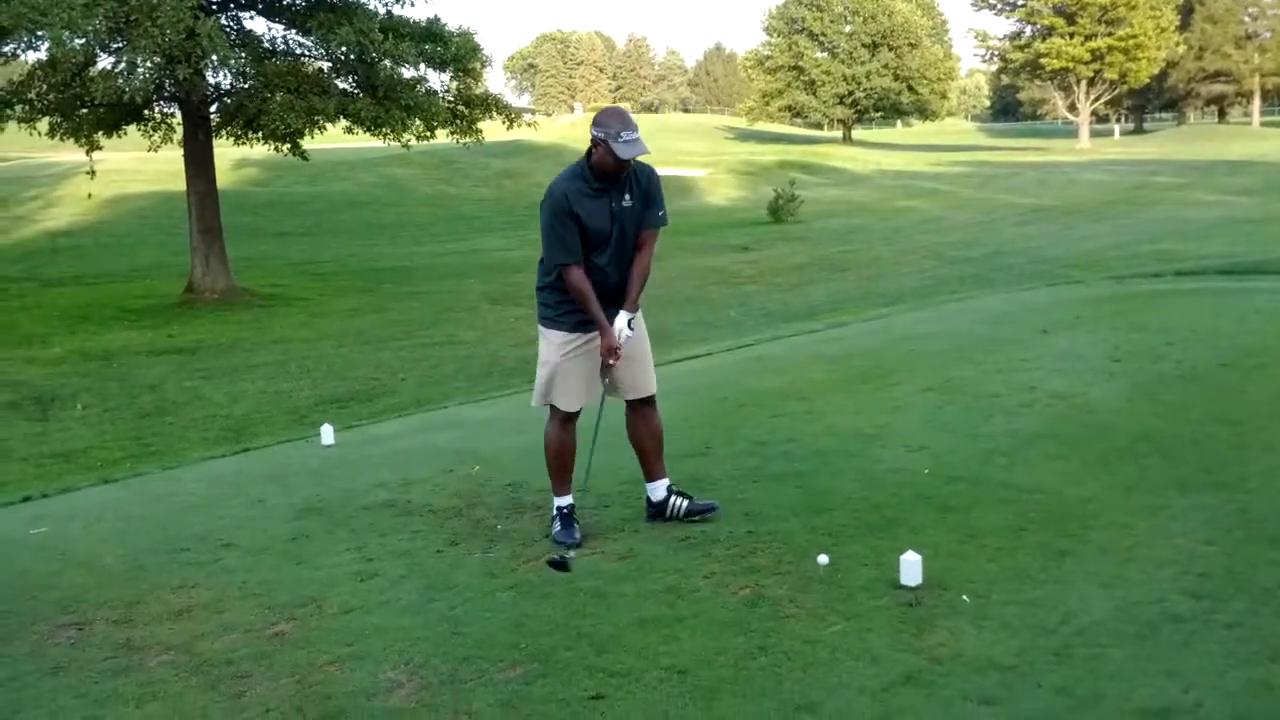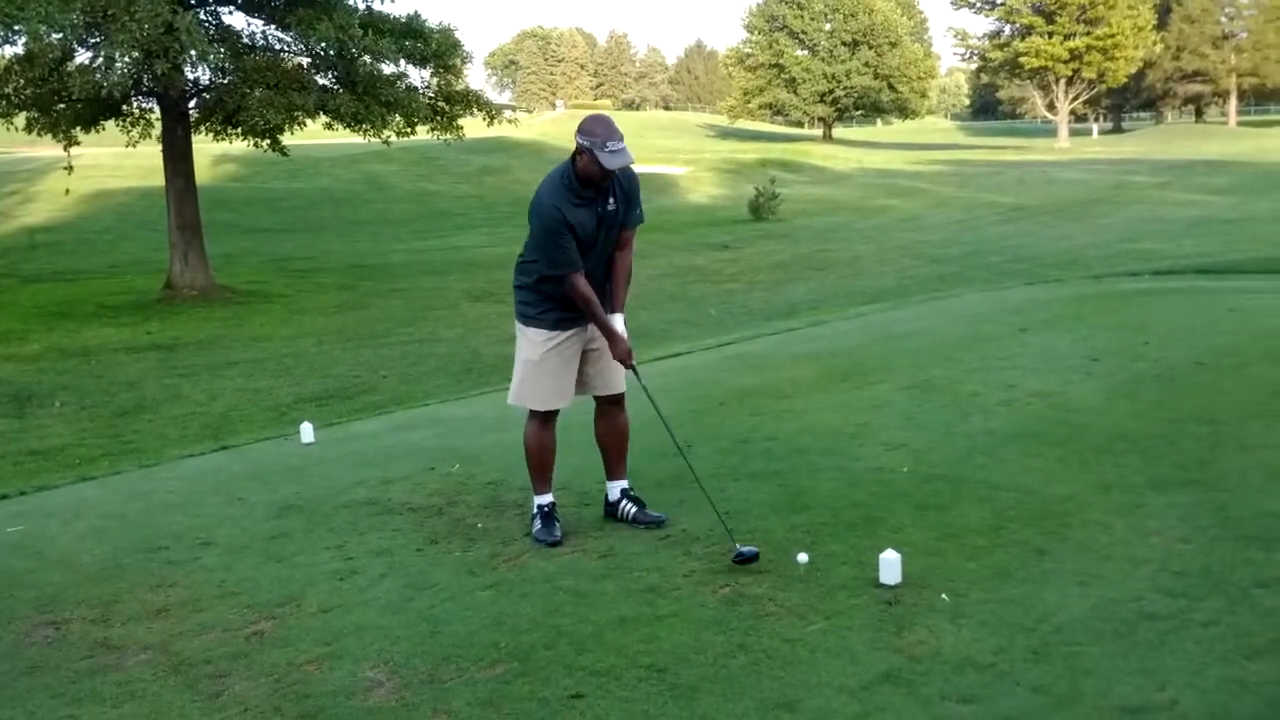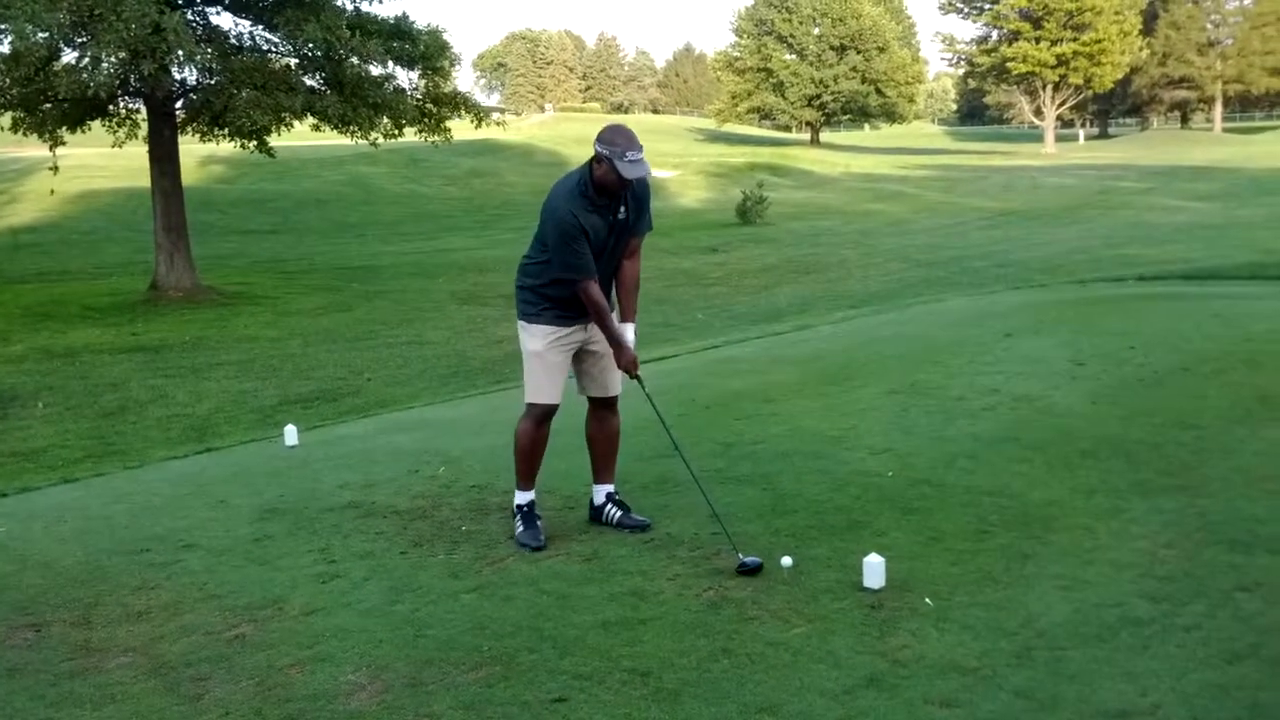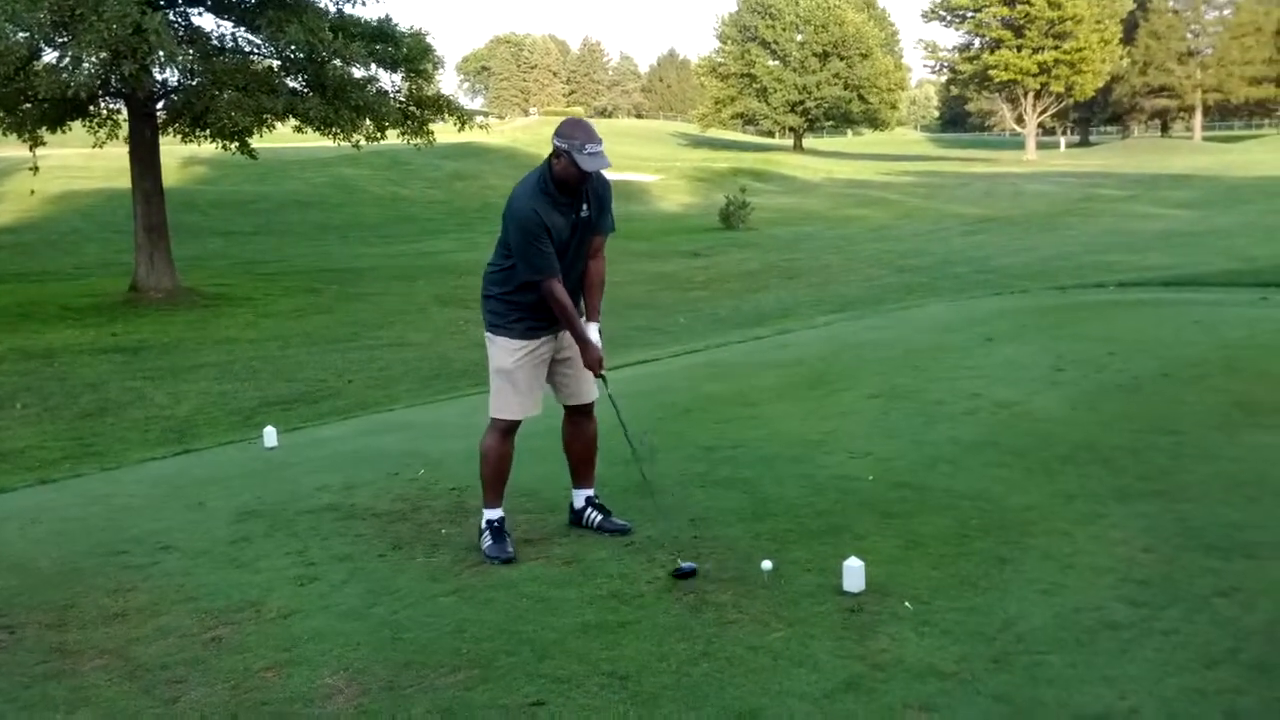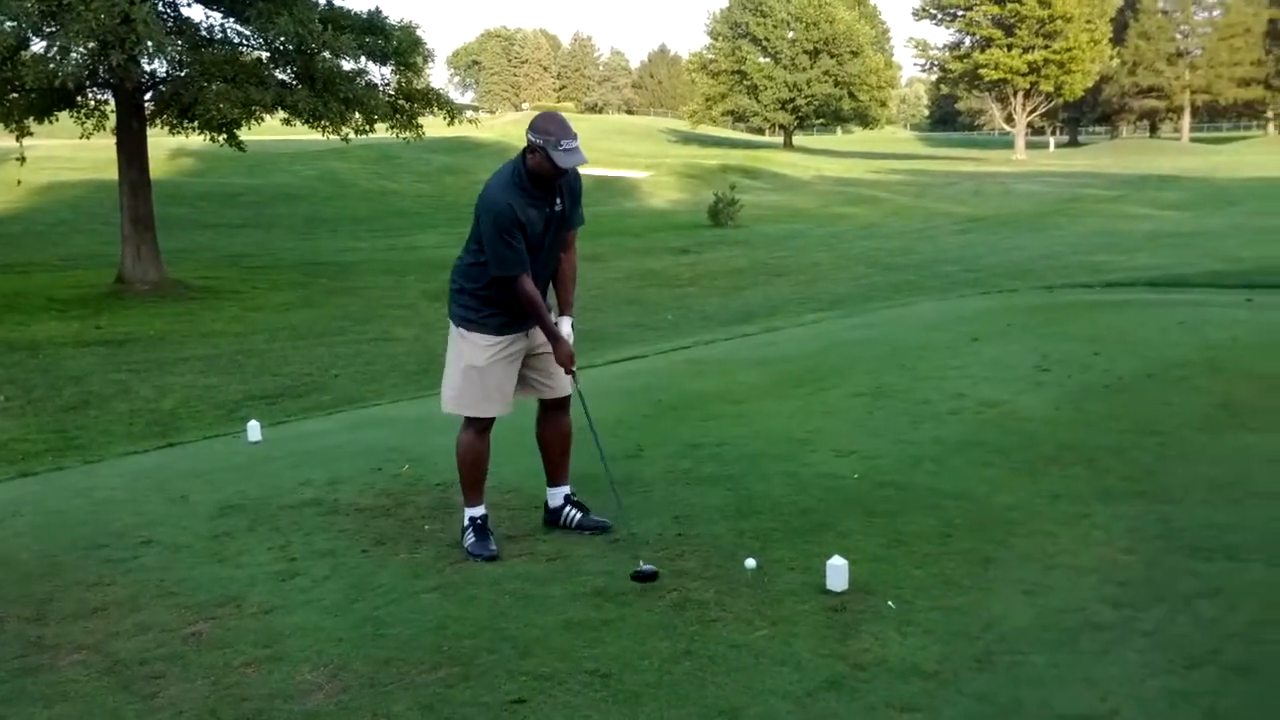
dt=0.4s
person 1, frame 1
left shoulder: (646, 180)
right shoulder: (562, 194)
left elbow: (644, 251)
right elbow: (571, 270)
left wrist: (626, 313)
right wrist: (603, 329)
left hip: (622, 308)
right hip: (568, 315)
left knee: (643, 399)
right knee: (564, 411)
left ankle: (660, 495)
right ankle: (563, 508)
person 1, frame 2
left shoulder: (624, 181)
right shoulder: (550, 201)
left elbow: (622, 249)
right elbow: (572, 280)
left wrist: (618, 316)
right wrist: (611, 336)
left hip: (599, 305)
right hip: (547, 311)
left knee: (612, 399)
right knee: (543, 409)
left ankle: (618, 495)
right ankle: (543, 505)
person 1, frame 3
left shoulder: (637, 190)
right shoulder: (565, 206)
left elbow: (629, 257)
right elbow: (585, 285)
left wrist: (628, 325)
right wrist: (618, 346)
left hip: (598, 309)
right hip: (547, 309)
left knee: (606, 401)
right knee: (542, 407)
left ankle: (603, 498)
right ankle: (524, 503)
person 1, frame 4
left shoulder: (597, 188)
right shoulder: (527, 205)
left elbow: (594, 256)
right elbow: (548, 284)
left wrist: (594, 324)
right wrist: (583, 343)
left hip: (566, 316)
right hip: (515, 321)
left knee: (582, 408)
right knee: (506, 421)
left ankle: (584, 503)
right ankle: (491, 521)
person 1, frame 5
left shoulder: (568, 181)
right shoulder: (500, 200)
left elbow: (565, 251)
right elbow: (519, 281)
left wrist: (566, 319)
right wrist: (554, 339)
left hip: (534, 312)
right hip: (484, 315)
left knee: (557, 403)
right knee: (479, 418)
left ankle: (559, 501)
right ankle: (474, 519)
